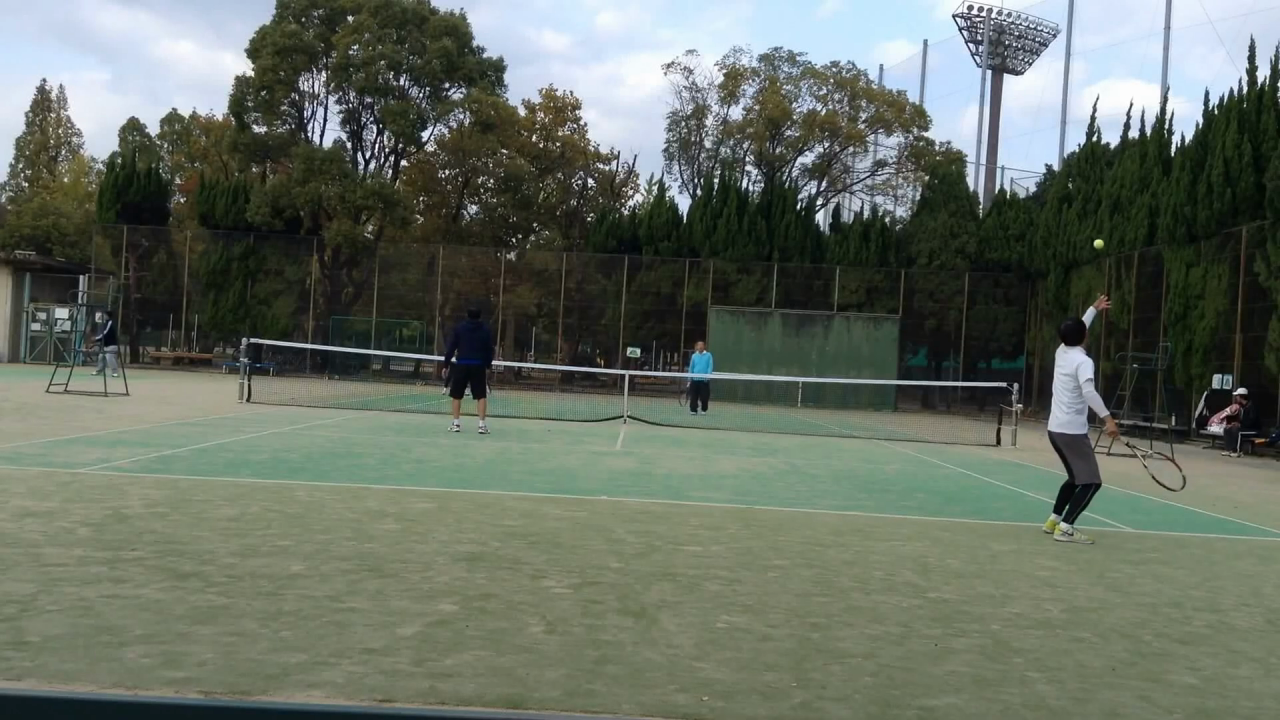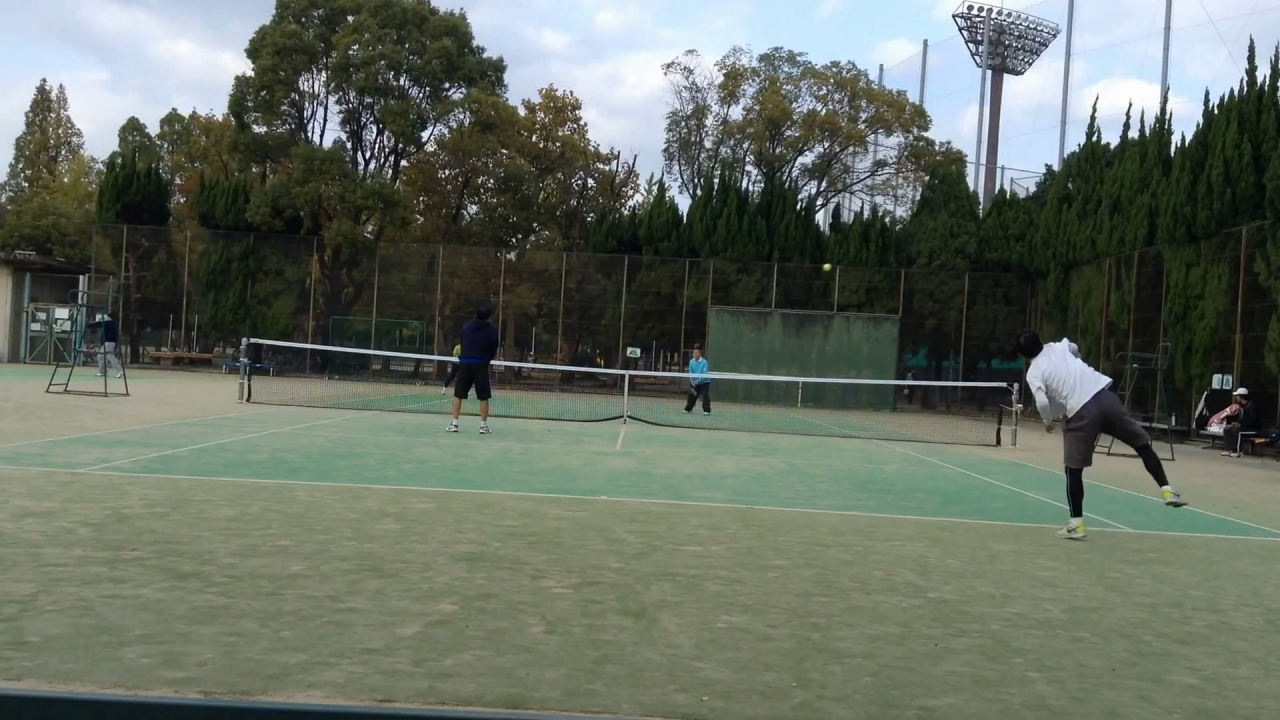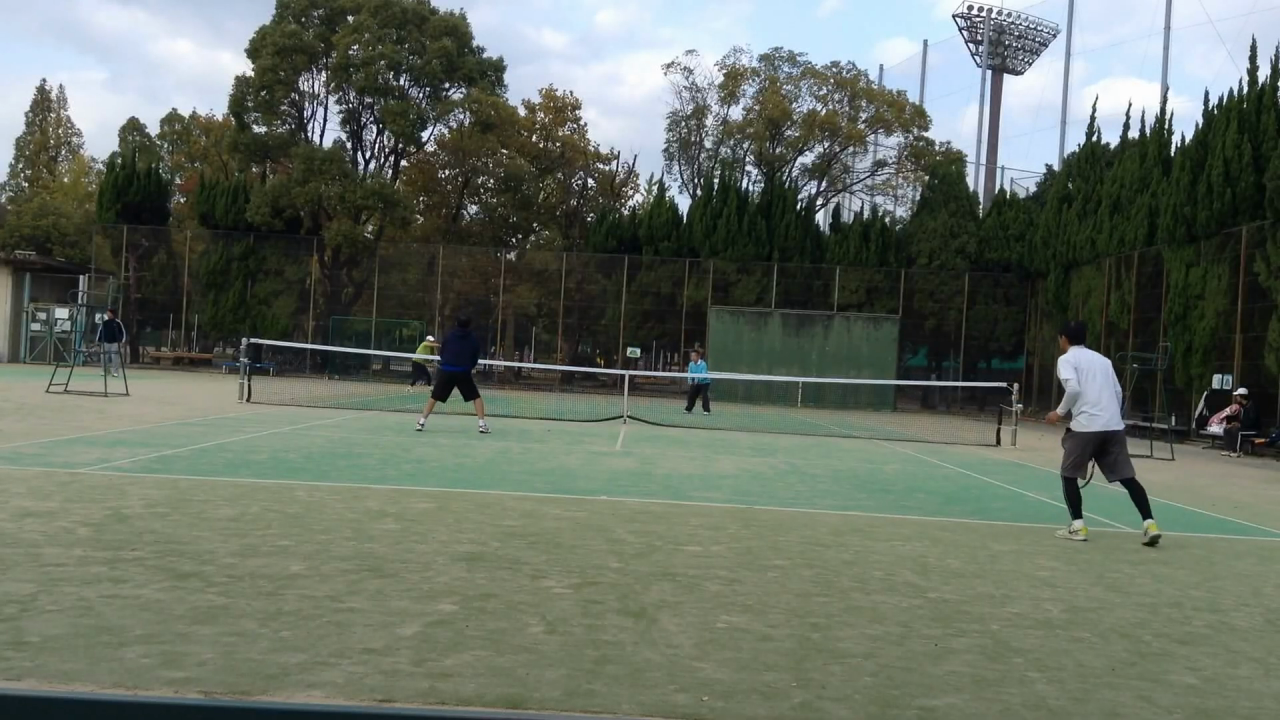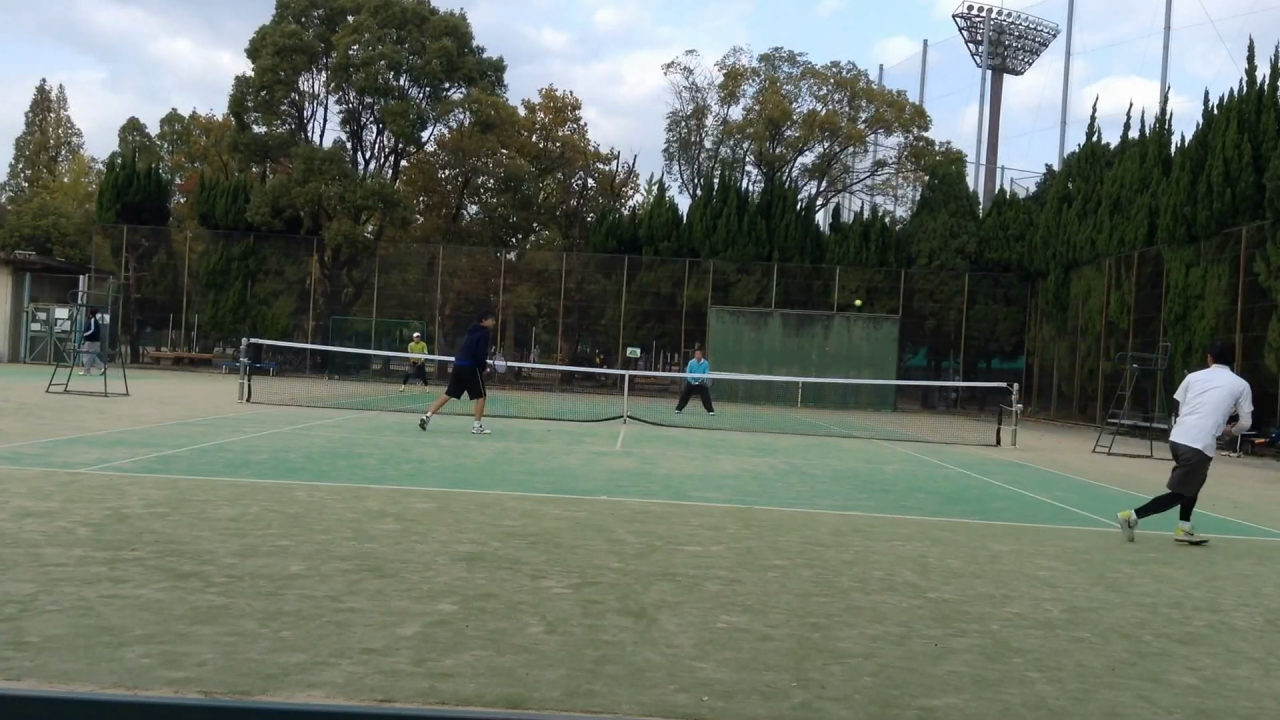
dt=1s
person 1, frame 1
left shoulder: (1061, 353)
right shoulder: (1083, 362)
left elbow: (1074, 331)
right elbow: (1089, 392)
left wrist: (1094, 309)
right wrist: (1108, 418)
left hip: (1055, 429)
right hip: (1072, 431)
left knee: (1076, 478)
right knee: (1091, 482)
left ankle: (1054, 520)
right ankle: (1064, 528)
person 1, frame 2
left shoulder: (1033, 371)
right shoulder: (1058, 348)
left elbow: (1042, 402)
right elbow: (1075, 350)
left wrist: (1047, 422)
left hip: (1082, 412)
right hip: (1104, 396)
left knee: (1073, 469)
right knee: (1142, 445)
left ankle: (1076, 524)
right ankle: (1167, 490)
person 1, frame 3
left shoulder: (1066, 359)
right shoulder: (1103, 360)
left elbow: (1073, 389)
right elbow: (1118, 392)
left wrist: (1060, 412)
left hip: (1085, 427)
right hip: (1114, 426)
left knee: (1069, 475)
right knee: (1127, 478)
left ankle: (1077, 526)
right ankle: (1150, 525)
person 1, frame 4
left shoulder: (1193, 377)
right shoulder: (1241, 385)
left elbow: (1181, 409)
right elbow: (1246, 422)
right wrist: (1231, 431)
left hip: (1178, 439)
right hip: (1199, 446)
left knee: (1194, 483)
right knee: (1180, 494)
left ankle: (1184, 527)
right ankle: (1133, 516)
